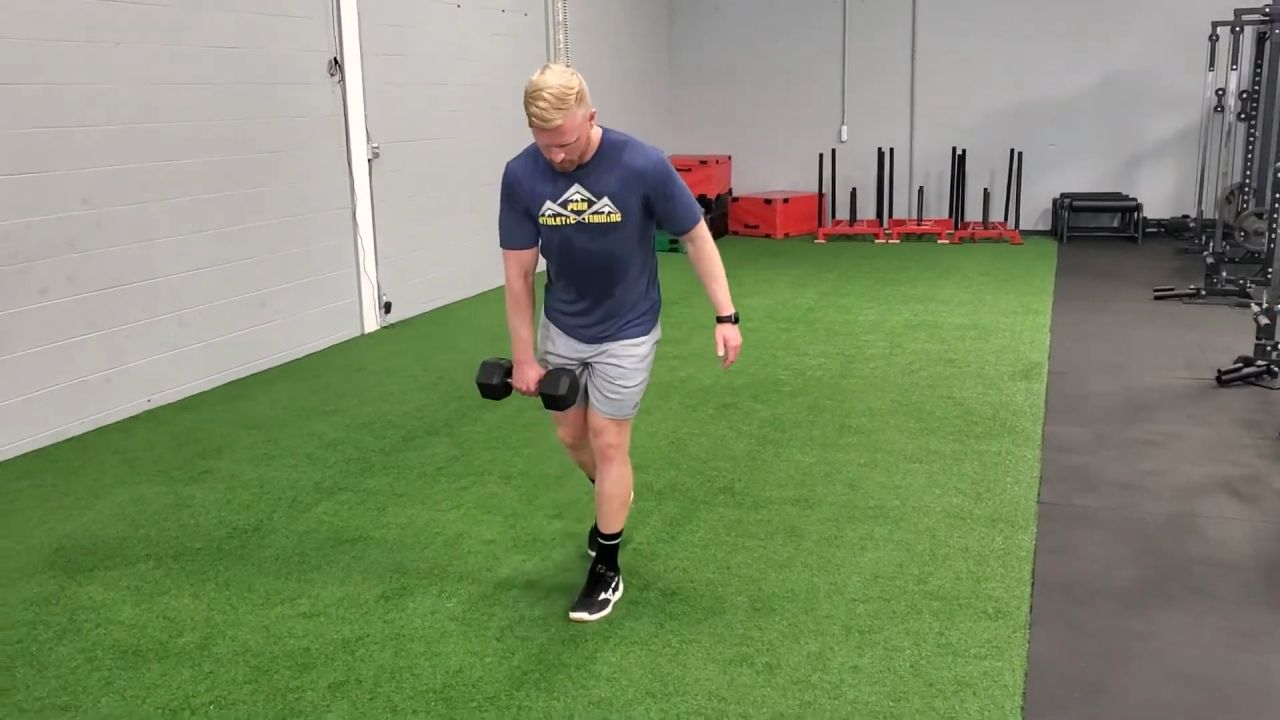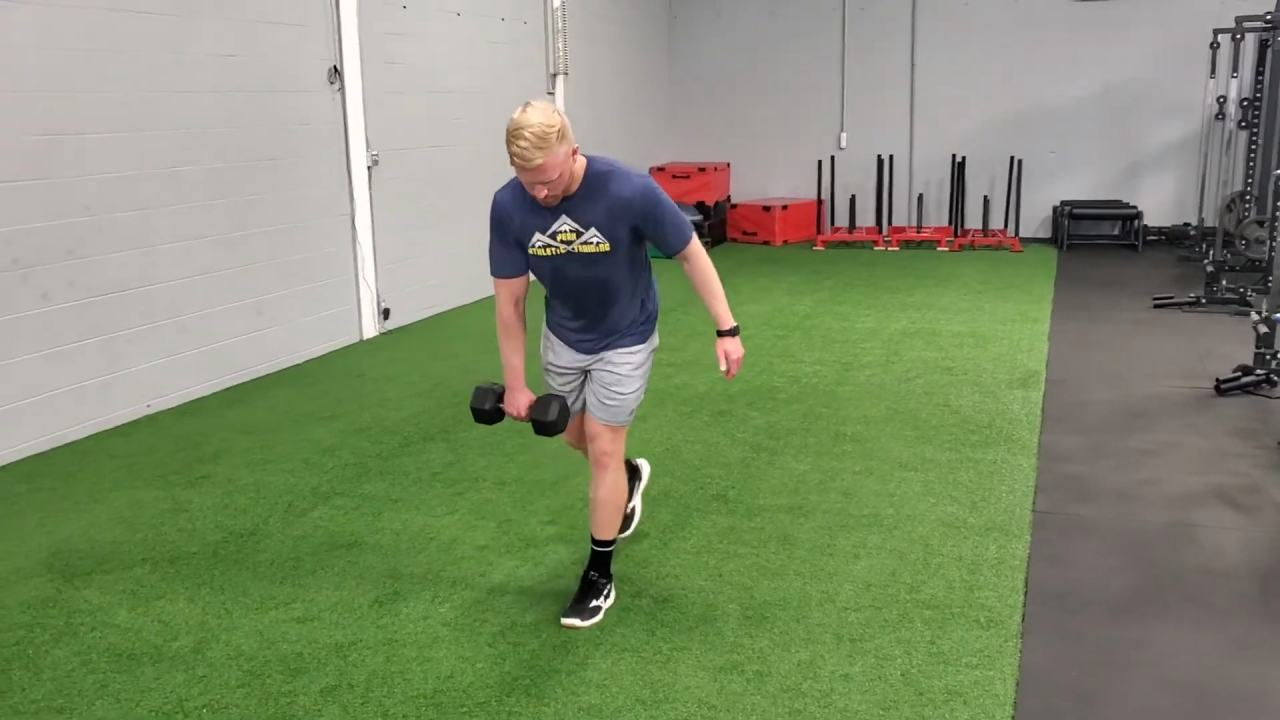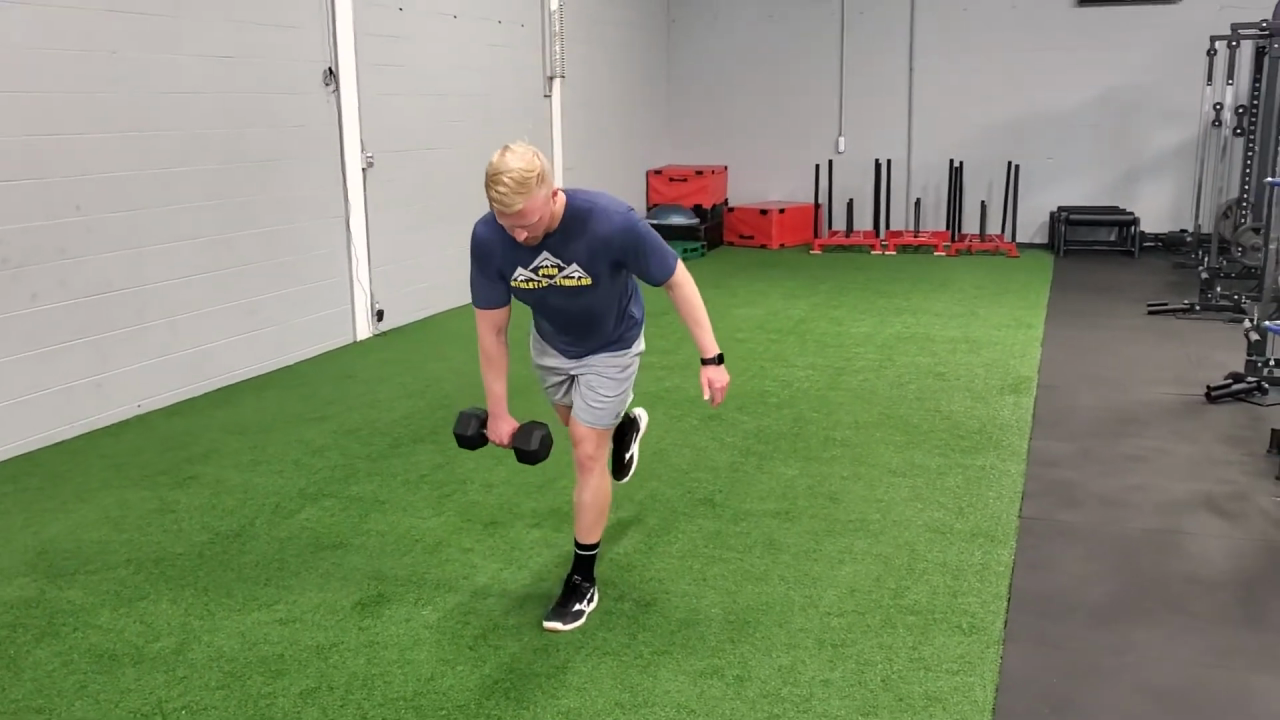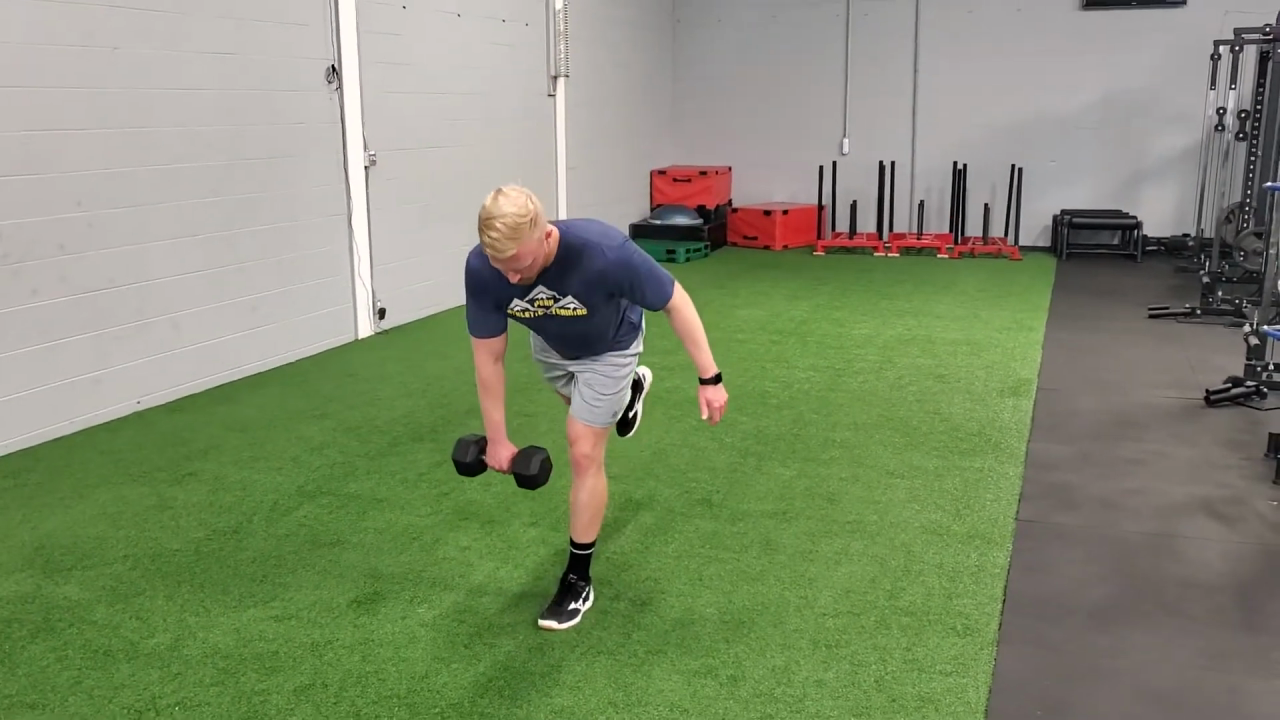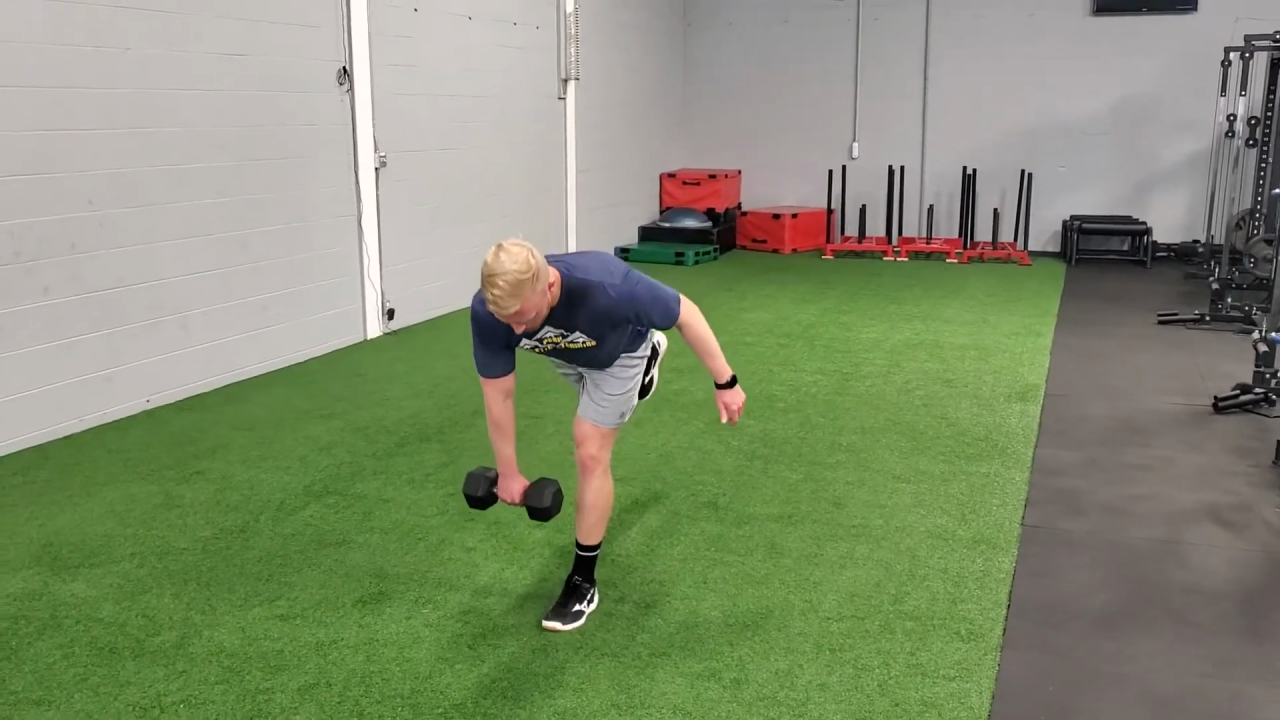
dt=0.4s
person 1, frame 1
left shoulder: (643, 165)
right shoulder: (520, 176)
left elbow: (696, 236)
right elbow: (518, 273)
left wrist: (725, 315)
right wrist: (523, 357)
left hip: (626, 331)
right hip: (561, 328)
left knee: (608, 444)
right knee: (572, 438)
left ankle: (606, 570)
right ankle: (612, 496)
person 1, frame 2
left shoulder: (630, 191)
right shoulder: (509, 206)
left elbow: (690, 253)
right elbow: (509, 300)
left wrist: (726, 329)
right wrist: (515, 384)
left hip: (623, 338)
right hip: (563, 337)
left knee: (603, 449)
right knee: (577, 440)
left ankle: (599, 577)
right ankle: (629, 476)
person 1, frame 3
left shoulder: (611, 222)
right shoulder: (488, 238)
left elbow: (676, 279)
right elbow: (492, 329)
left wrist: (711, 357)
right wrist: (498, 411)
left hip: (609, 345)
right hip: (551, 343)
left knee: (587, 453)
right knee: (576, 428)
left ankle: (582, 580)
right ankle: (624, 425)
person 1, frame 4
left shoulder: (604, 252)
right shoulder: (481, 267)
left elbow: (675, 301)
right elbow: (488, 357)
left wrist: (709, 377)
right wrist: (496, 438)
left hip: (607, 347)
right hip: (550, 345)
left knee: (583, 451)
right knee: (582, 417)
left ankle: (578, 579)
right ankle: (628, 391)
person 1, frame 5
left shoulder: (606, 286)
right shoulder: (488, 310)
left elbow: (684, 313)
right elbow: (499, 394)
left wrist: (725, 382)
right wrist: (508, 473)
left hip: (617, 351)
right hip: (563, 353)
left knee: (590, 452)
left ankle: (583, 580)
right ankle: (648, 356)
